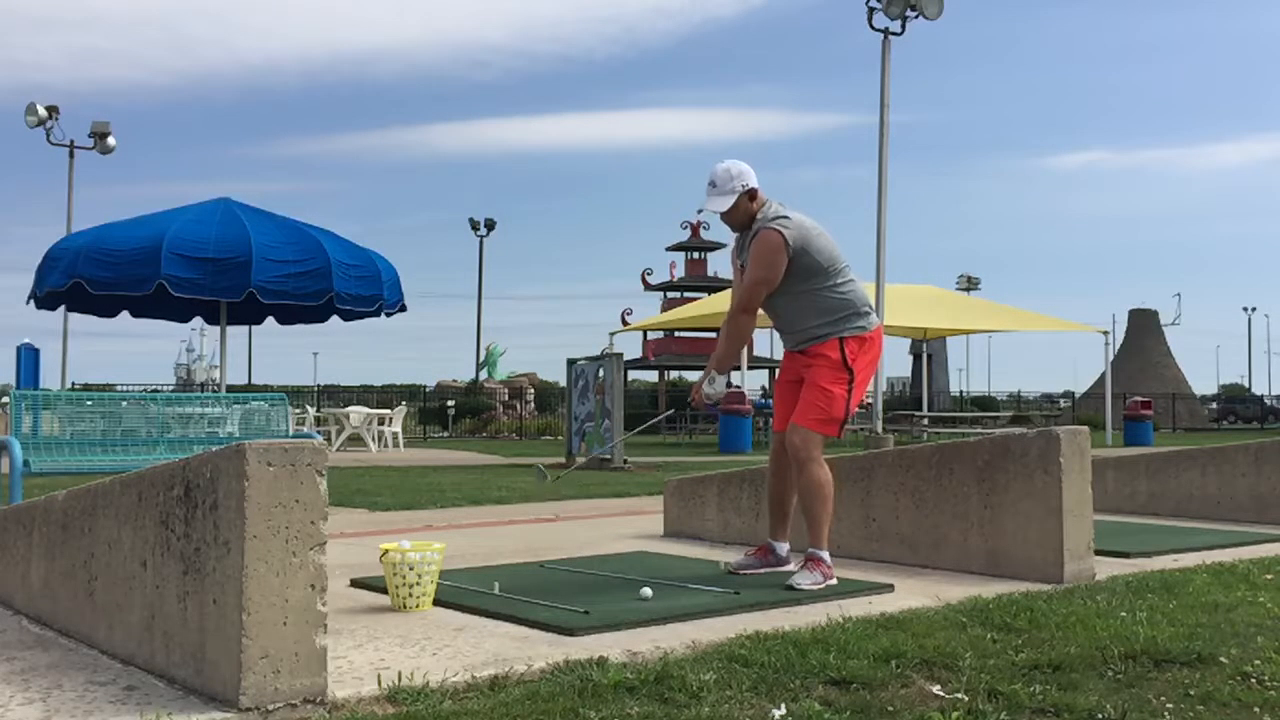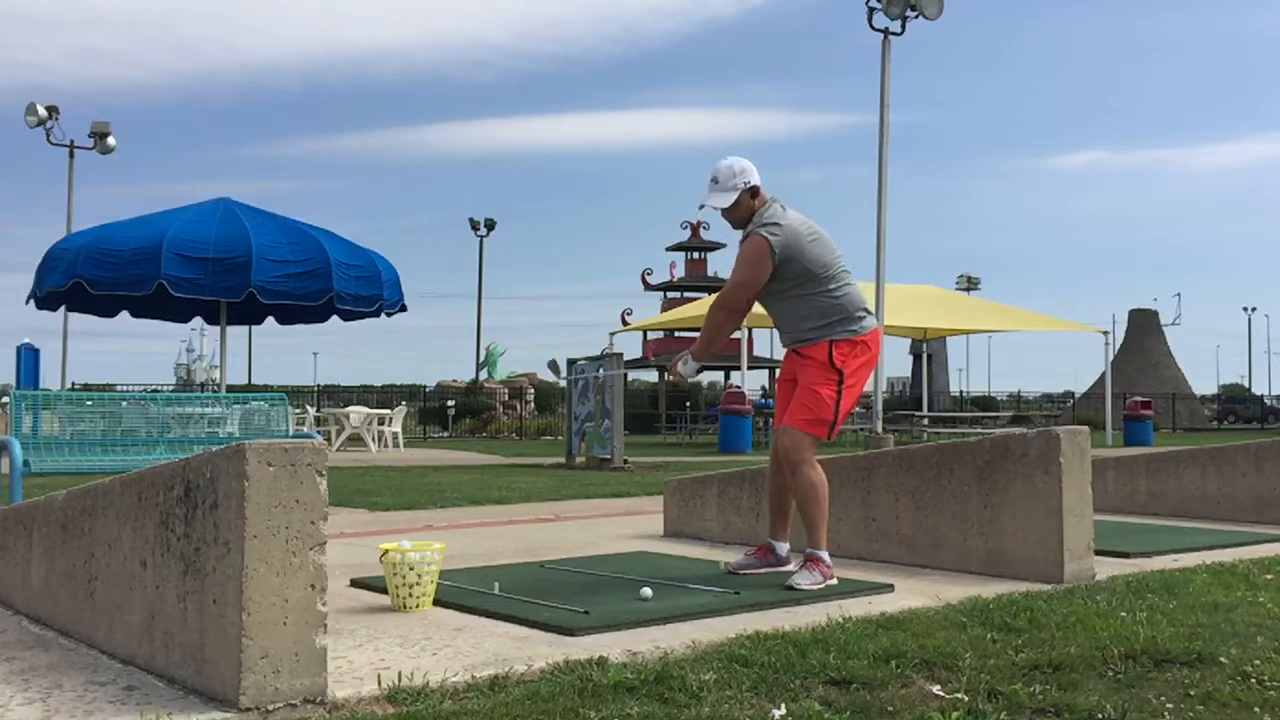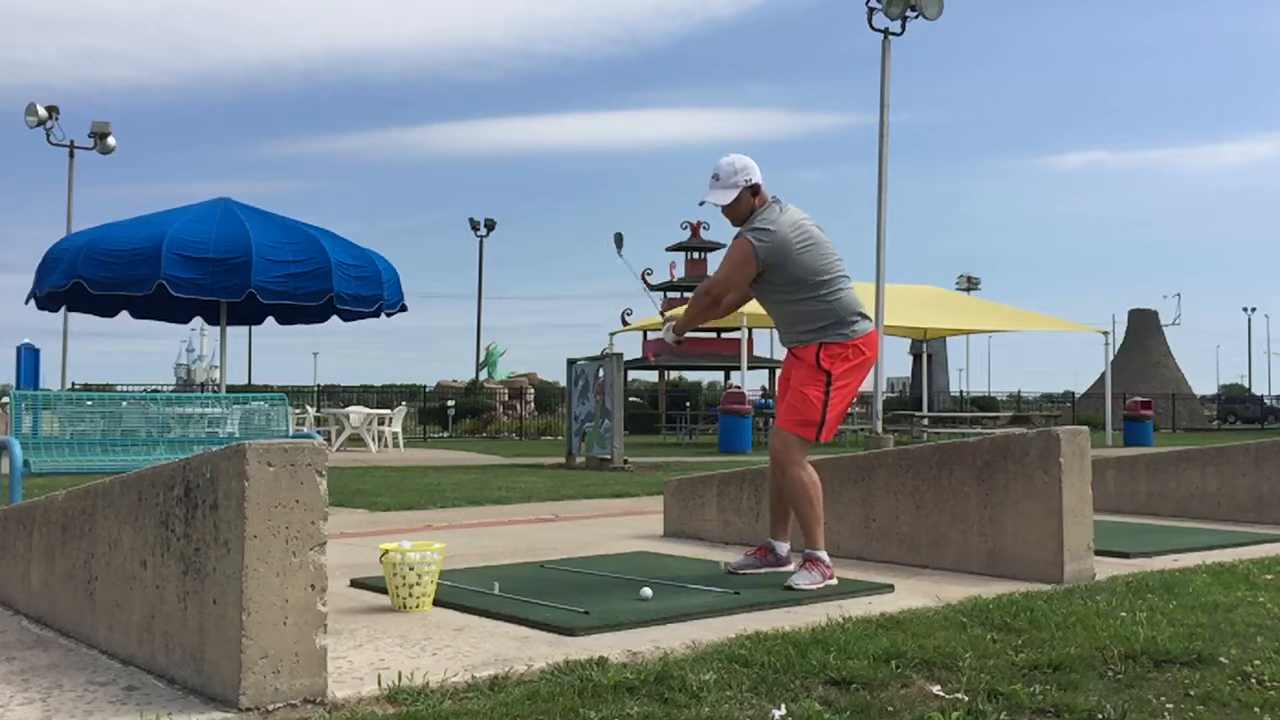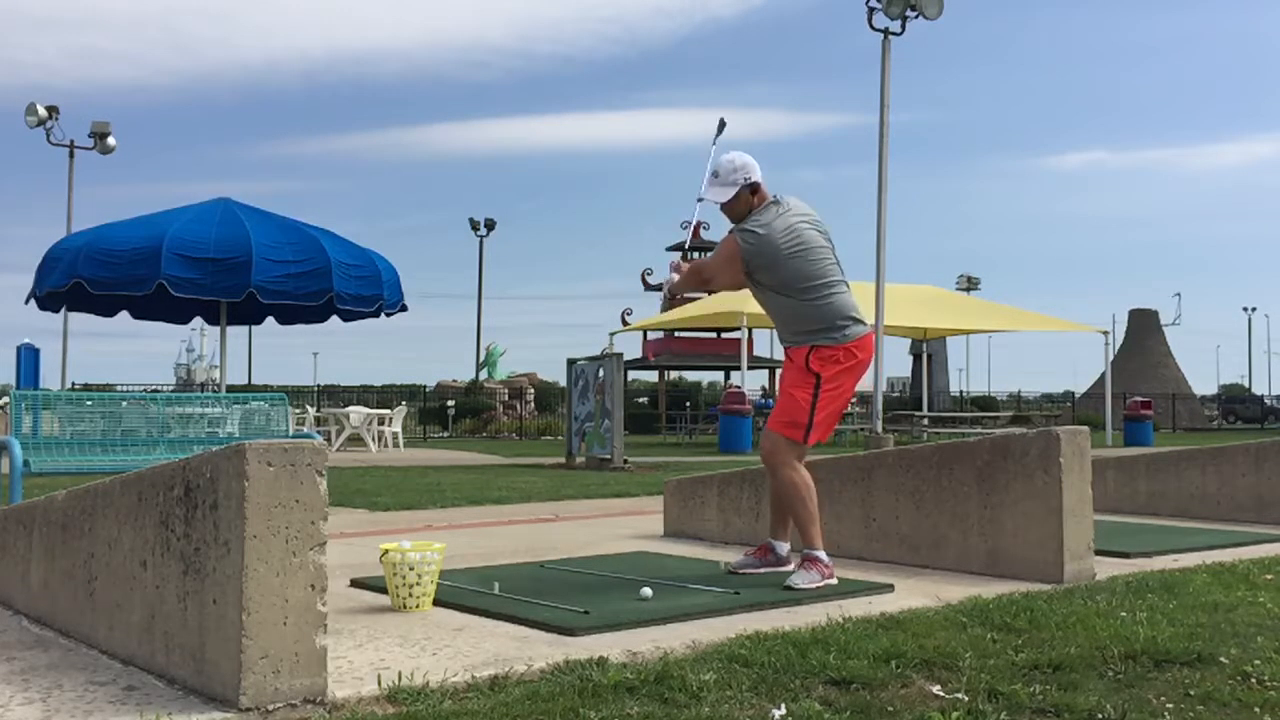
dt=0.5s
person 1, frame 1
left shoulder: (773, 234)
right shoulder: (743, 243)
left elbow: (745, 313)
right elbow: (737, 314)
left wrist: (717, 375)
right wrist: (712, 372)
left hip: (846, 343)
right hip: (802, 348)
left knee: (803, 445)
right knee: (782, 446)
left ankle: (820, 559)
right ankle: (777, 547)
person 1, frame 2
left shoulder: (765, 237)
right shoulder: (763, 227)
left elbow: (727, 305)
right elbow: (738, 306)
left wrist: (693, 357)
right wrist: (701, 350)
left hip: (842, 346)
right hip: (806, 347)
left knee: (797, 448)
right knee: (781, 448)
left ankle: (820, 560)
right ankle: (777, 548)
person 1, frame 3
left shoulder: (755, 239)
right shoulder: (781, 216)
left elbow: (711, 293)
right elbow: (738, 293)
left wrist: (677, 328)
right wrist: (690, 320)
left hip: (837, 348)
right hip: (809, 347)
left knee: (788, 448)
right knee: (782, 448)
left ankle: (818, 560)
right ankle: (777, 548)
person 1, frame 4
left shoulder: (748, 239)
right shoulder: (794, 210)
left elbow: (702, 275)
left wrist: (677, 282)
right wrist: (692, 275)
left hip: (831, 351)
right hip: (815, 347)
left knee: (778, 449)
right knee: (783, 449)
left ankle: (818, 560)
right ankle: (778, 548)
